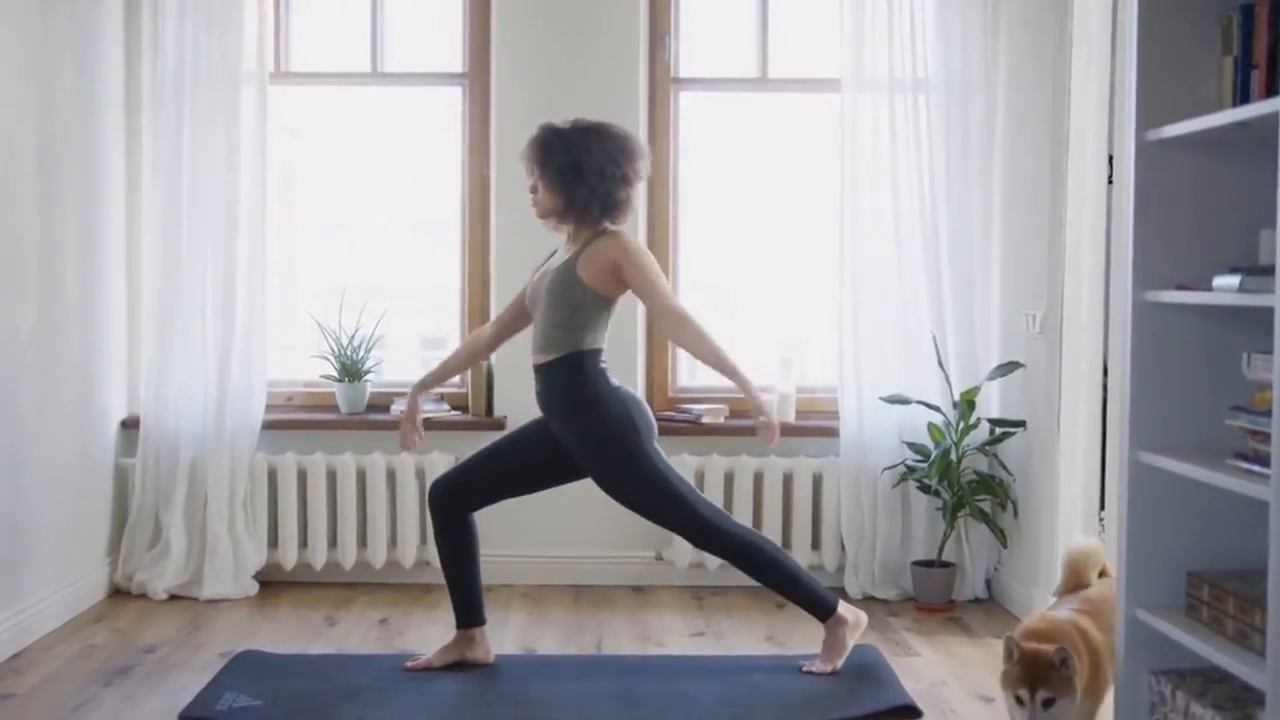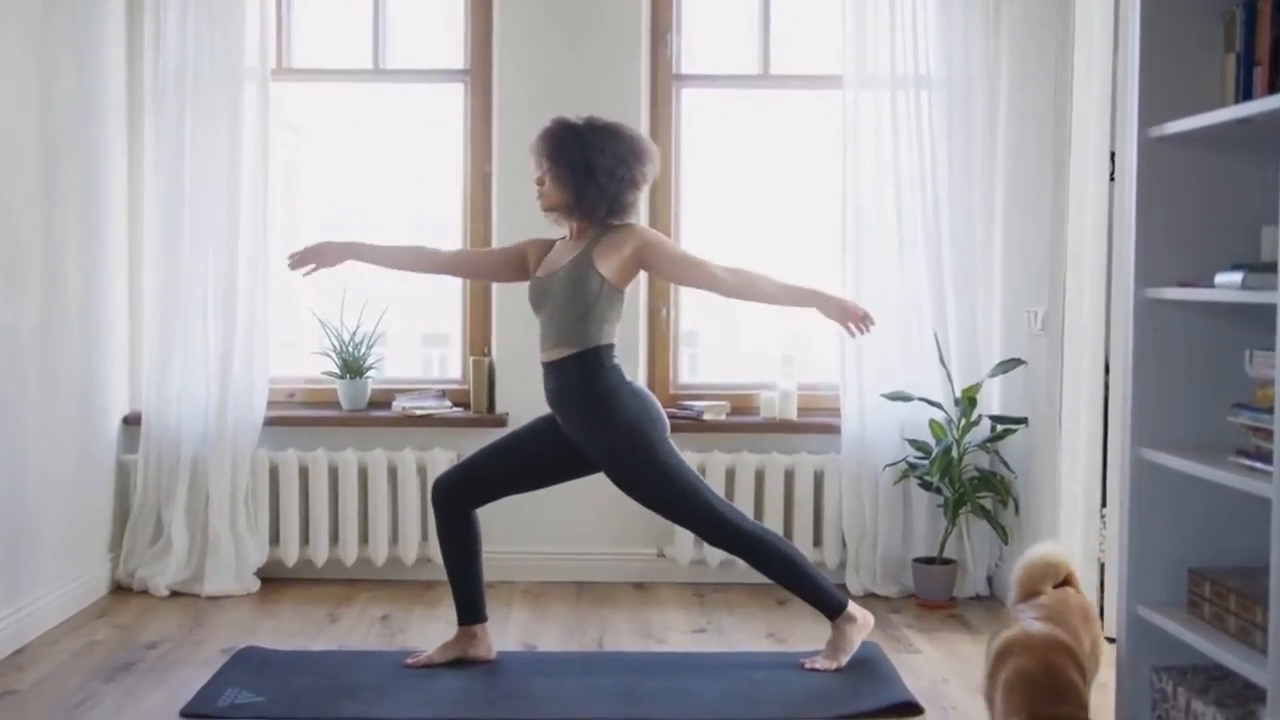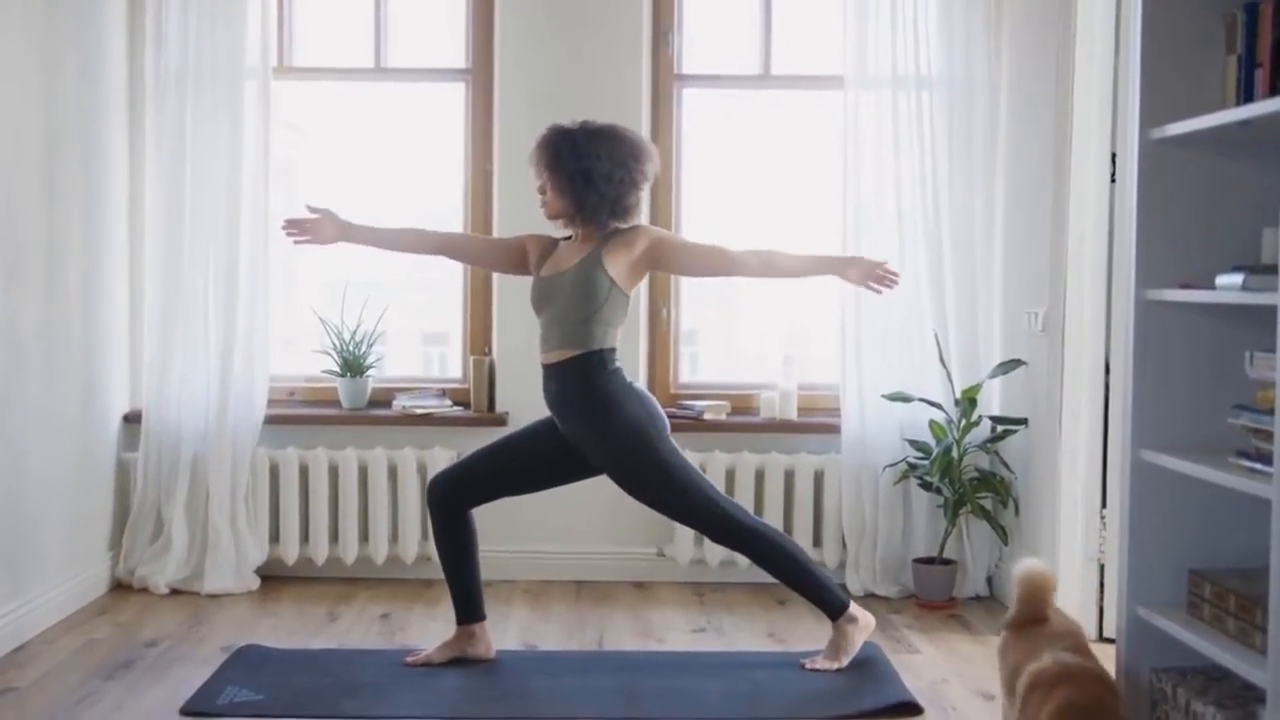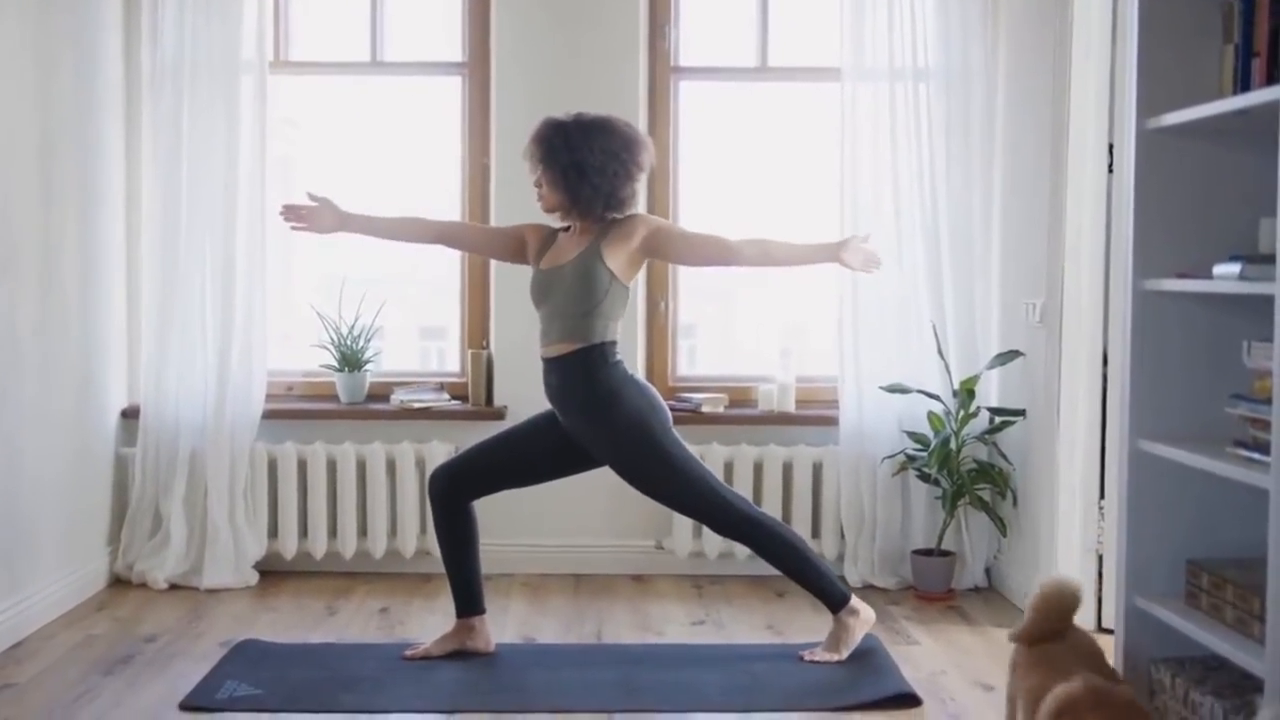
dt=0.4s
person 1, frame 1
left shoulder: (615, 248)
right shoulder: (559, 258)
left elbow: (678, 321)
right elbow: (496, 330)
left wrist: (746, 387)
right wrist: (425, 385)
left hip: (601, 418)
right hip: (565, 422)
left knee: (706, 527)
right knee: (448, 494)
left ankle: (839, 616)
right ankle: (470, 638)
person 1, frame 2
left shoulder: (627, 242)
right shoulder: (541, 253)
left elbow: (722, 278)
right elbow: (444, 261)
left wrist: (818, 299)
right wrist: (349, 250)
left hip: (614, 413)
right hip: (571, 419)
left knee: (718, 521)
right knee: (452, 492)
left ankle: (846, 616)
right ankle: (473, 635)
person 1, frame 3
left shoulder: (634, 244)
right shoulder: (540, 251)
left elbow: (740, 261)
right elbow: (441, 243)
left wrist: (837, 265)
right wrist: (347, 231)
left hip: (615, 415)
right hip: (571, 422)
left knee: (723, 520)
right knee: (448, 491)
left ankle: (848, 616)
right ankle: (472, 634)
person 1, frame 4
left shoulder: (633, 234)
right shoulder: (540, 241)
left elbow: (736, 250)
right elbow: (441, 232)
left wrist: (832, 252)
right wrist: (345, 222)
left hip: (617, 409)
right hip: (573, 417)
left knee: (727, 513)
right knee: (449, 484)
left ankle: (848, 610)
right ankle: (471, 627)
